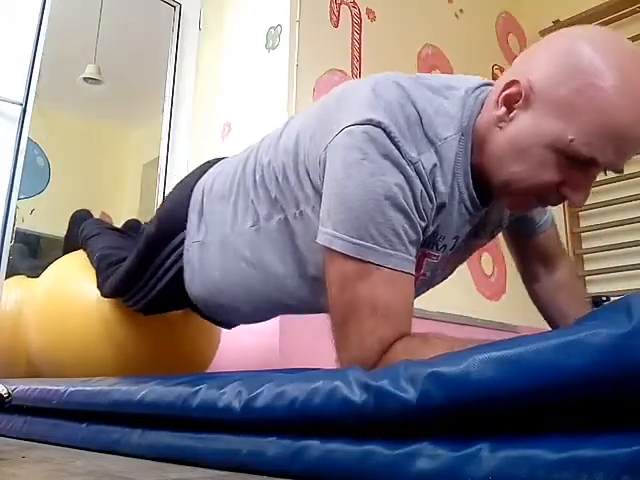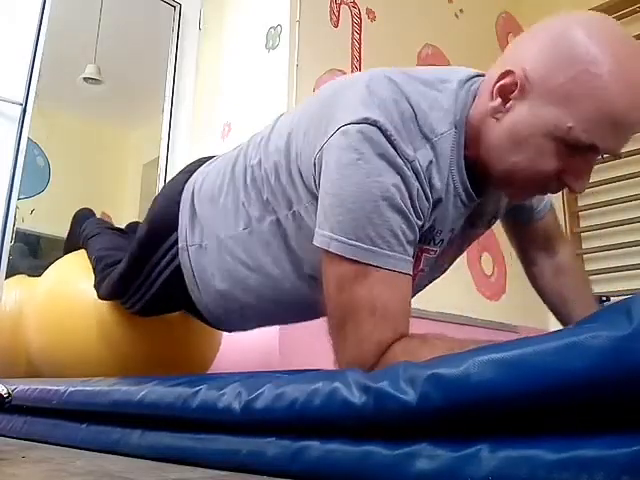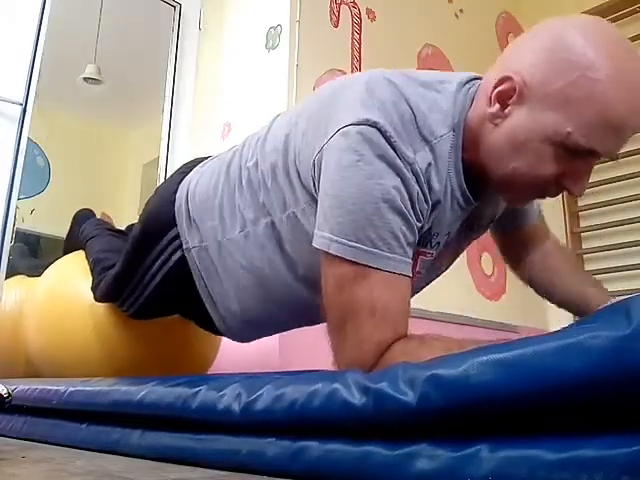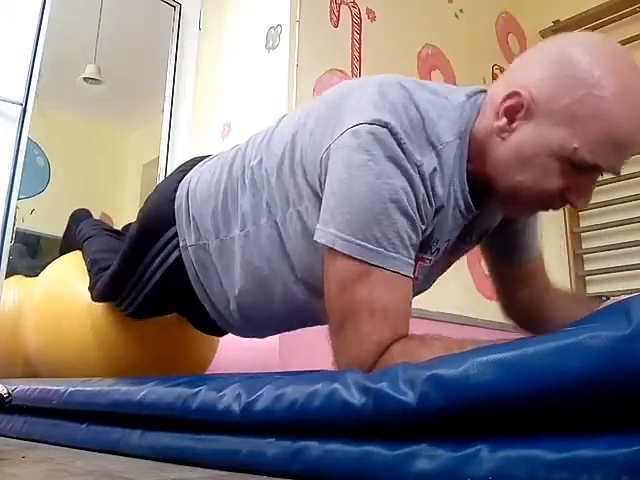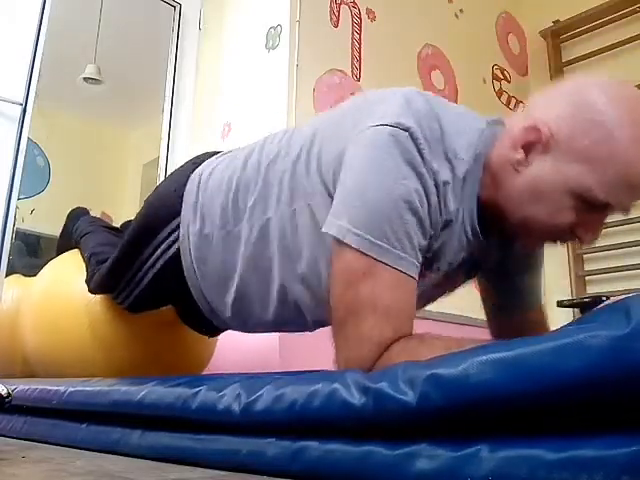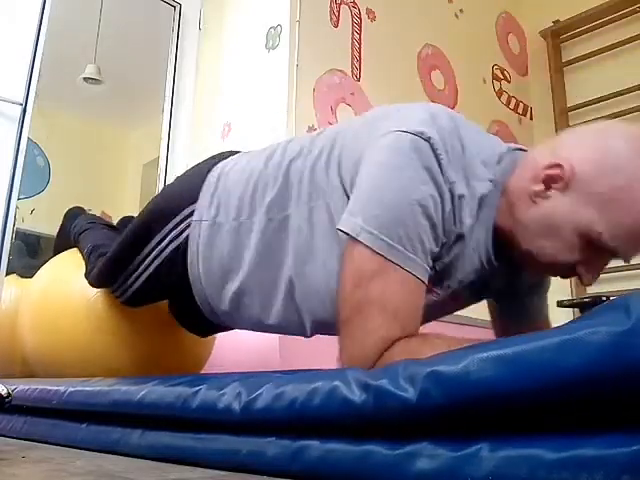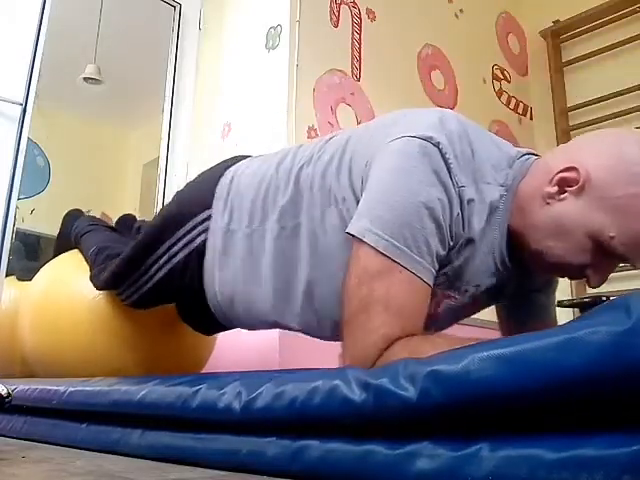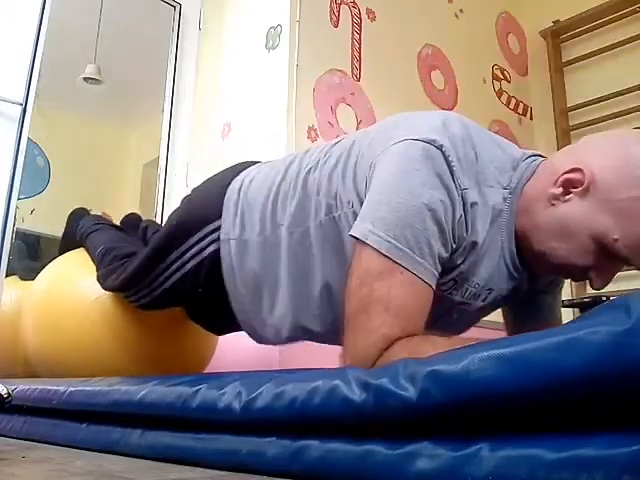
dt=0.1s
person 1, frame 1
left shoulder: (513, 149)
right shoulder: (385, 140)
left elbow: (547, 266)
right elbow: (371, 359)
right hip: (206, 226)
right knee: (127, 288)
left ankle: (134, 236)
right ankle: (93, 233)
person 1, frame 2
left shoulder: (511, 141)
right shoulder: (380, 136)
left elbow: (546, 251)
right elbow: (368, 360)
right hip: (198, 227)
left knee: (200, 314)
right knee: (124, 290)
left ankle: (129, 236)
right ankle: (92, 232)
person 1, frame 3
left shoulder: (509, 148)
right shoulder: (380, 137)
left elbow: (532, 248)
right elbow: (367, 362)
right hip: (197, 228)
left knee: (203, 322)
right knee: (124, 294)
left ankle: (109, 234)
right ankle: (90, 233)
person 1, frame 4
left shoulder: (509, 160)
right shoulder: (387, 140)
left elbow: (528, 301)
right elbow: (368, 362)
right hip: (195, 226)
left knee: (201, 322)
right knee: (120, 293)
left ankle: (108, 234)
right ankle: (87, 231)
person 1, frame 5
left shoulder: (515, 205)
right shoulder: (406, 143)
left elbow: (524, 344)
right elbow: (367, 362)
right hip: (199, 217)
left knee: (195, 317)
right knee: (118, 287)
left ankle: (103, 230)
right ankle: (86, 231)
person 1, frame 6
left shoulder: (524, 237)
right shoulder: (424, 156)
right elbow: (370, 363)
right hip: (207, 217)
left knee: (195, 320)
right knee: (114, 276)
left ankle: (125, 231)
right ankle: (83, 229)
person 1, frame 7
left shoulder: (534, 240)
right shoulder: (434, 159)
right elbow: (370, 360)
right hip: (222, 219)
left knee: (193, 316)
right knee: (123, 279)
left ankle: (131, 233)
right ankle: (84, 232)
person 1, frame 8
left shoulder: (540, 241)
right shoulder: (437, 163)
right elbow: (371, 359)
right hip: (231, 225)
left knee: (202, 317)
right knee: (130, 281)
left ankle: (139, 232)
right ankle: (88, 230)
